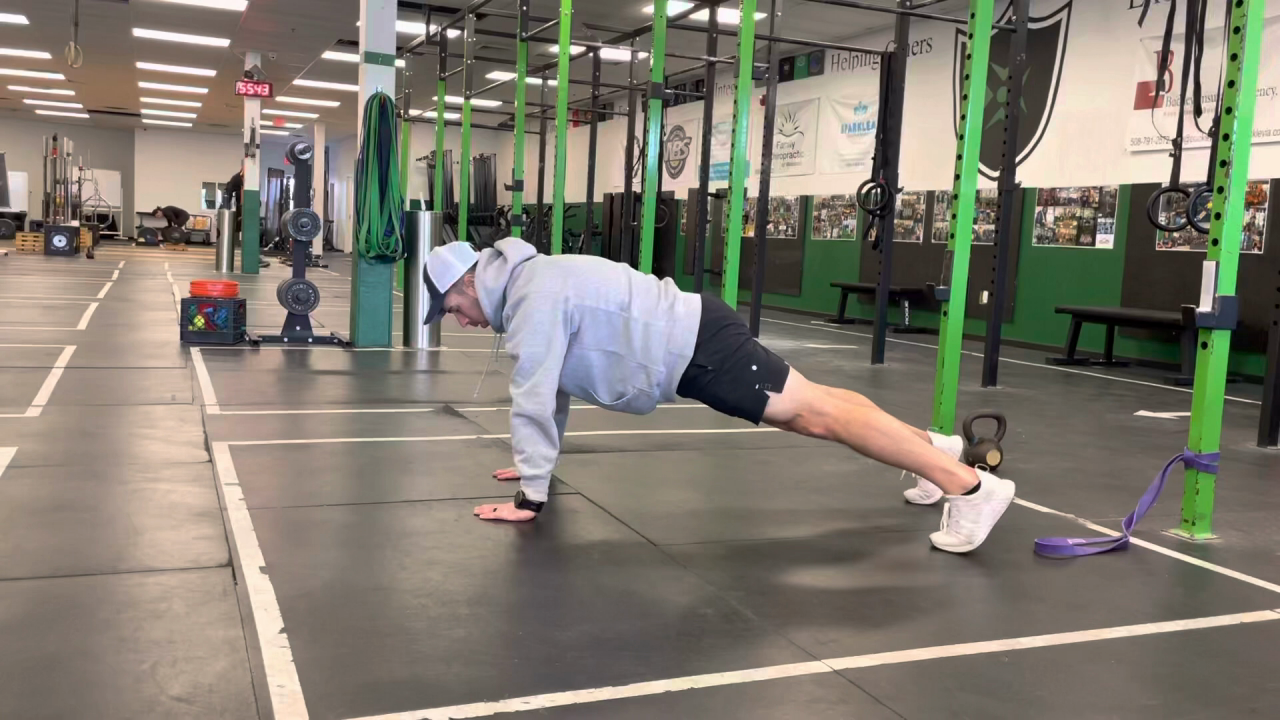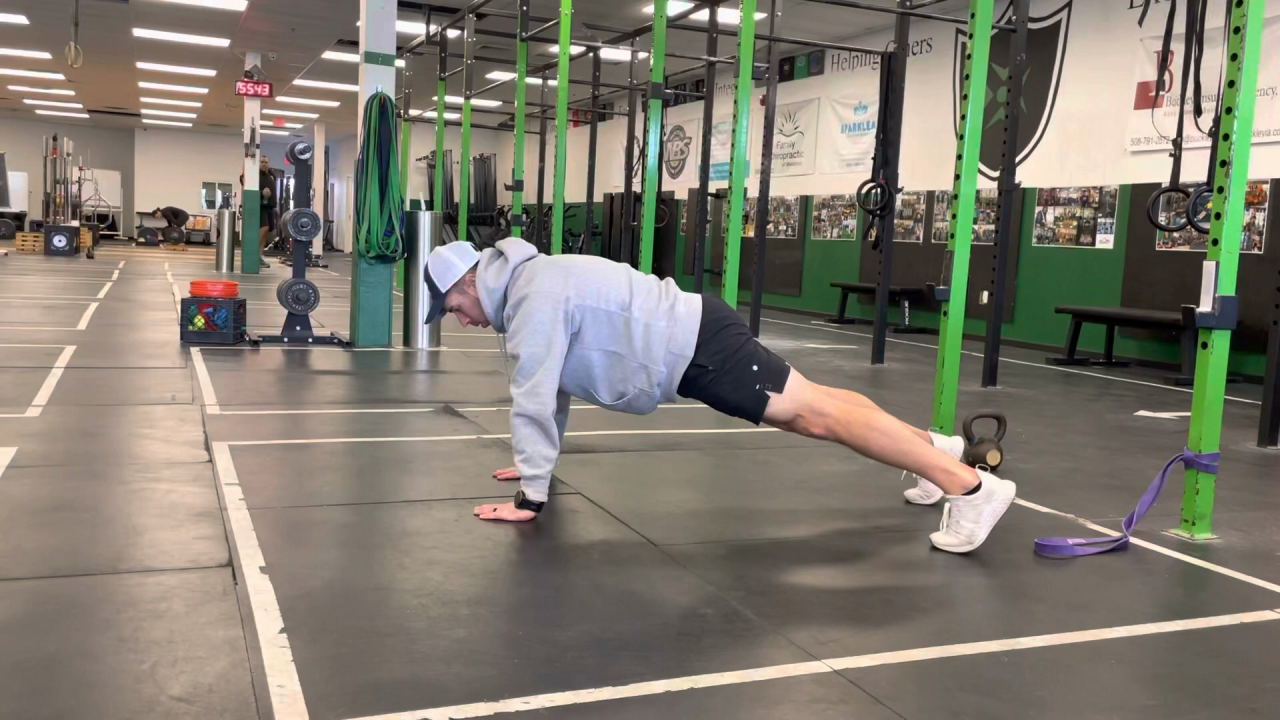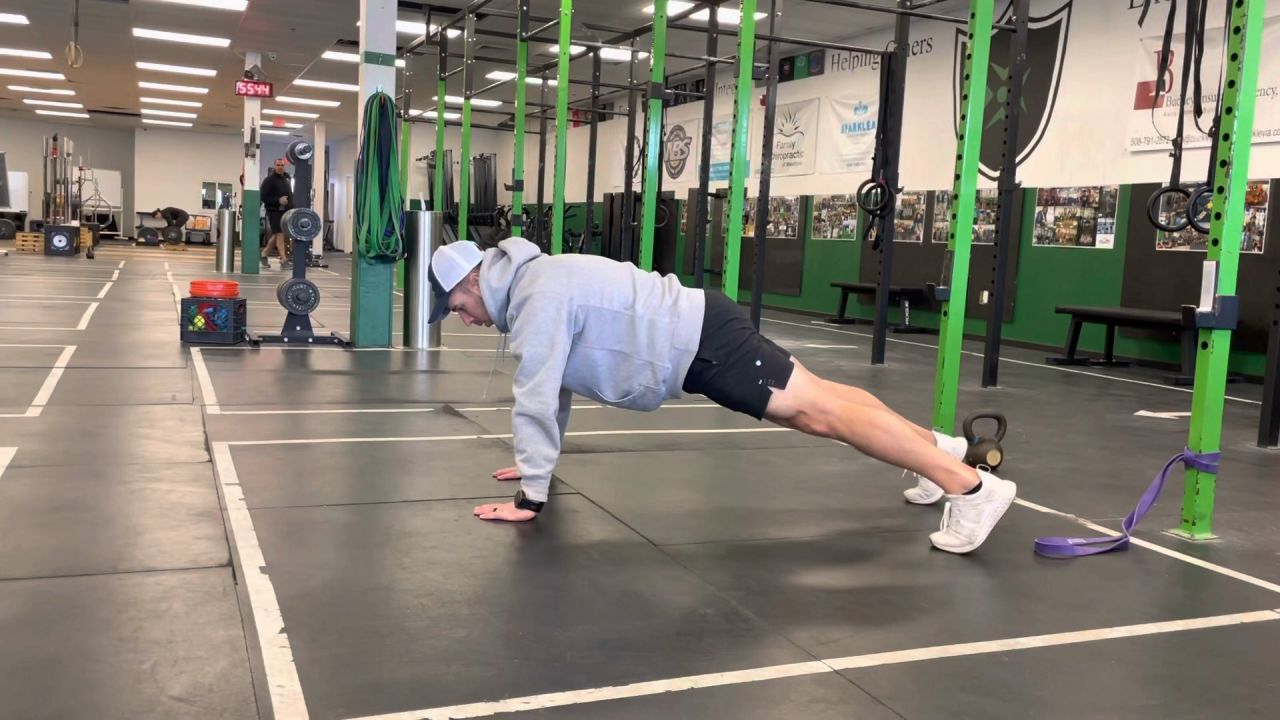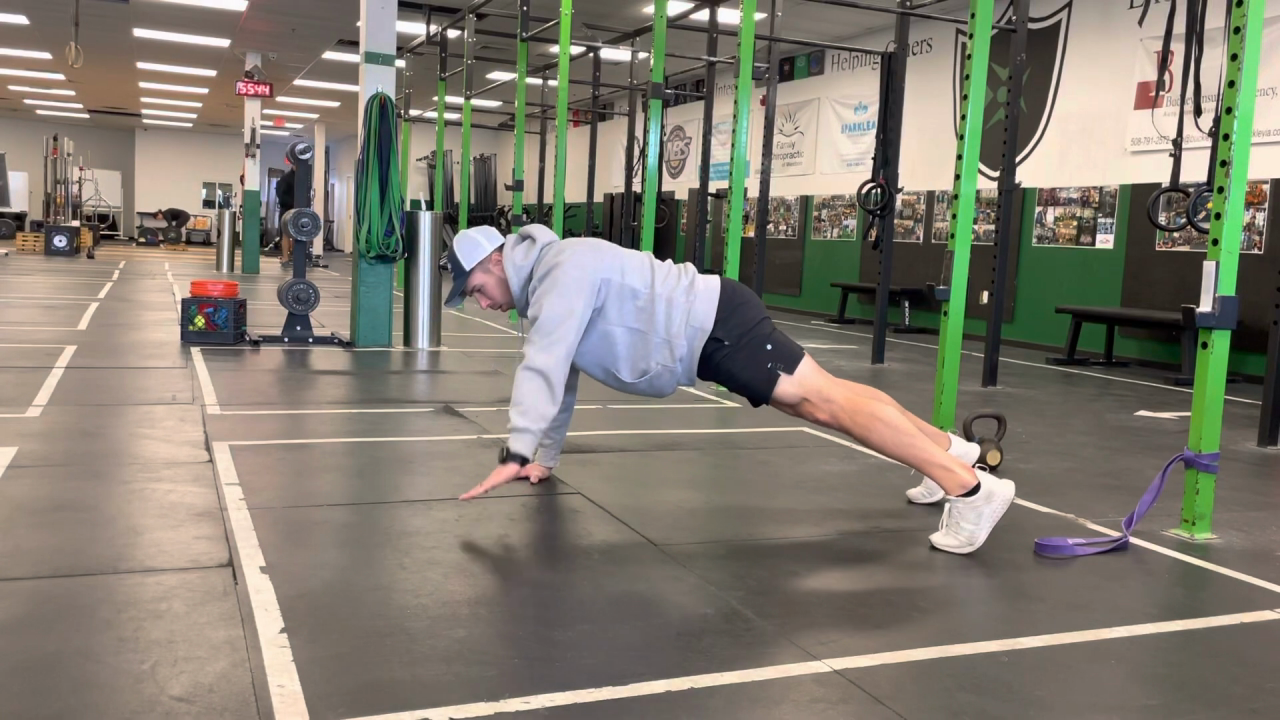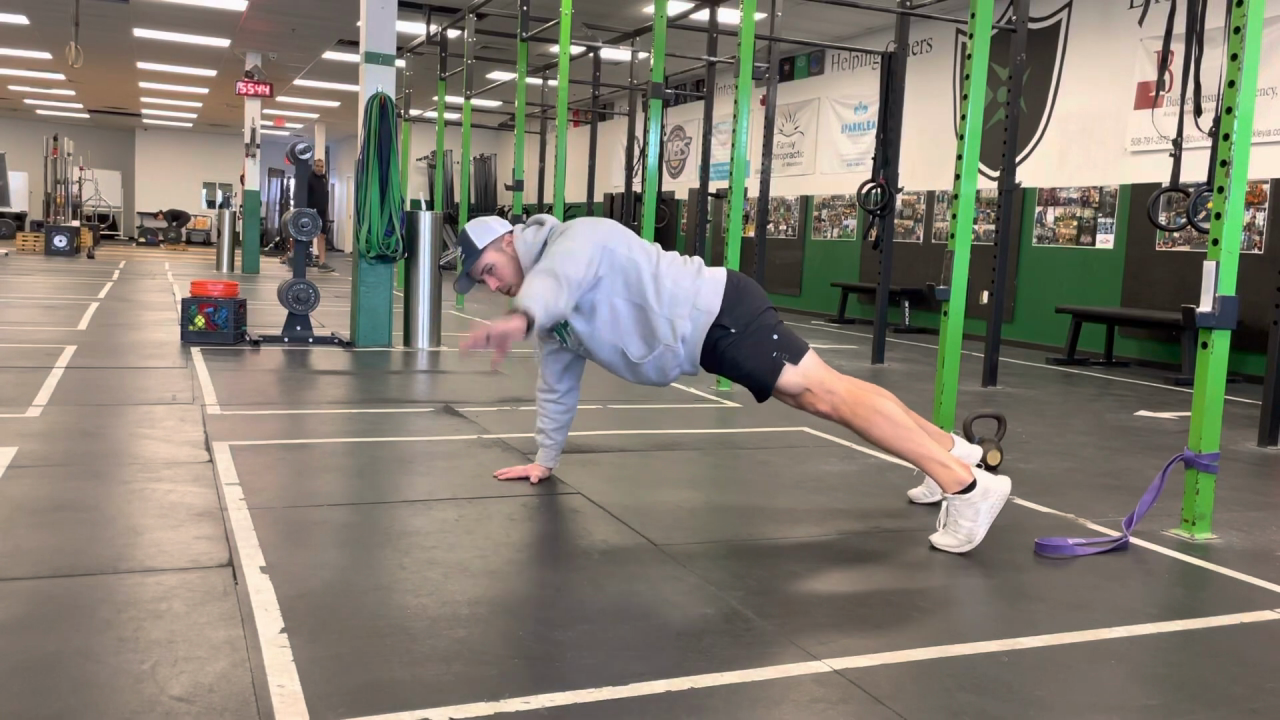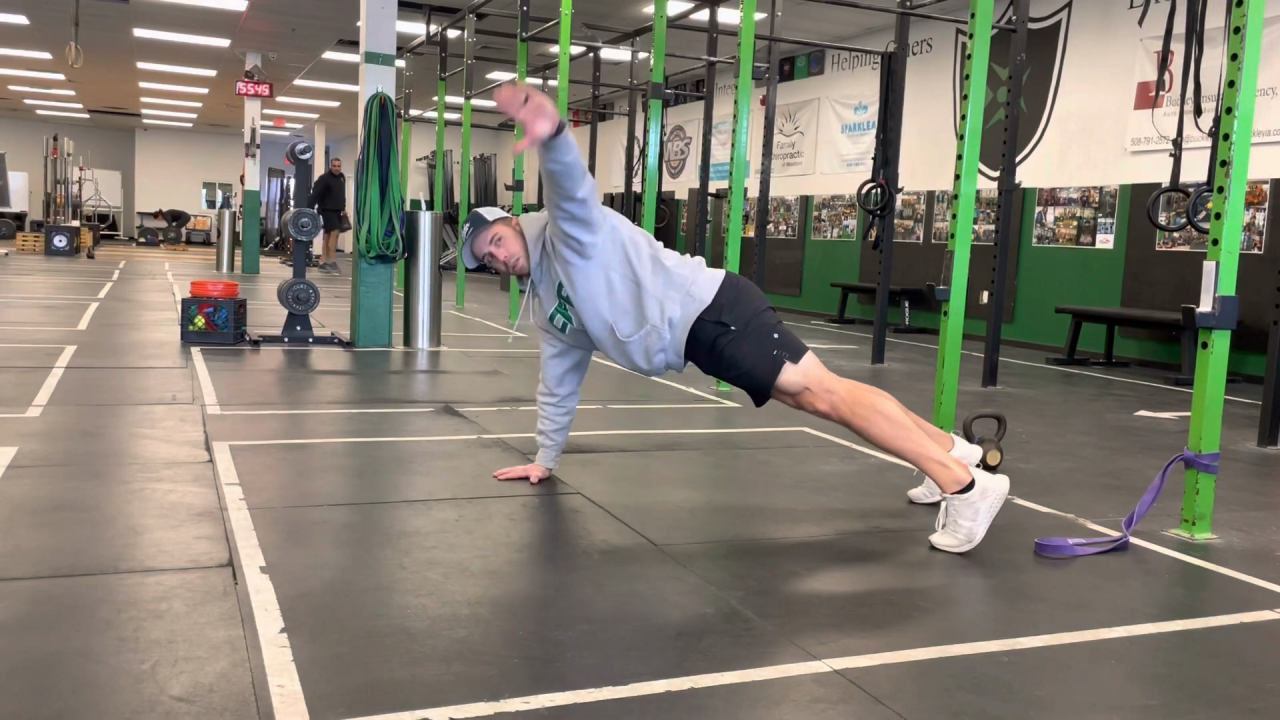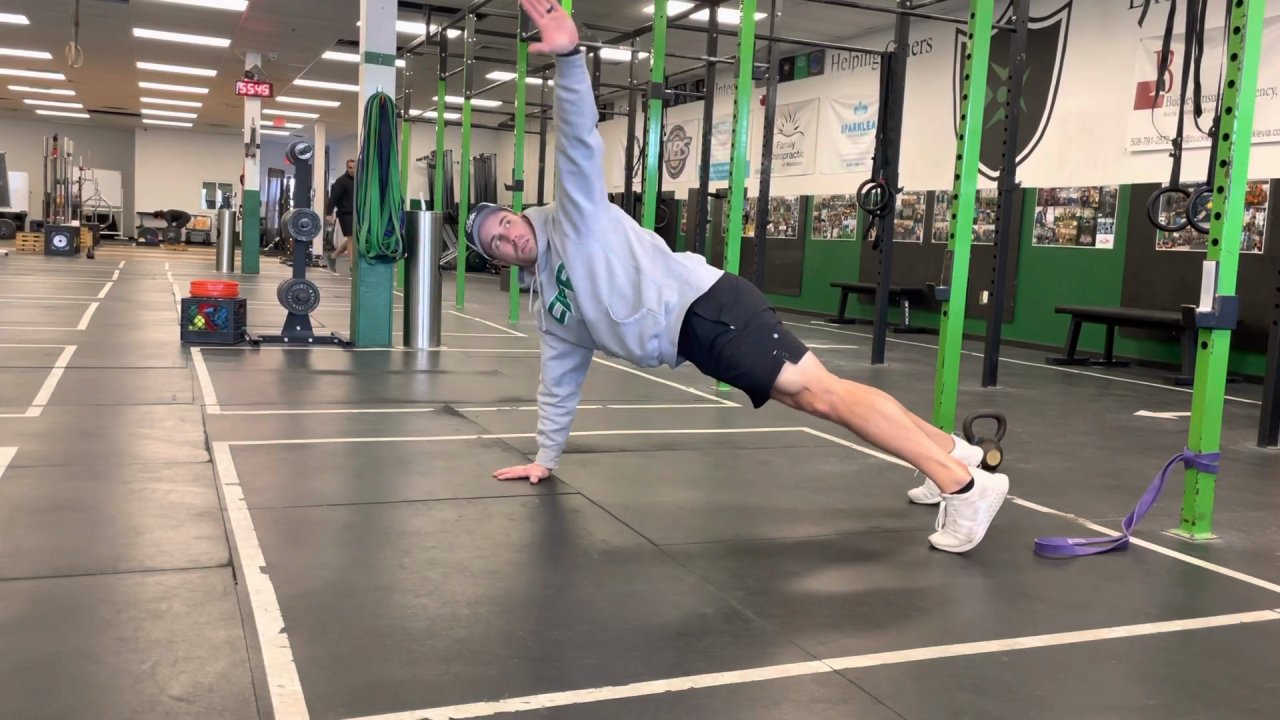
dt=0.3s
person 1, frame 1
left shoulder: (533, 295)
right shoulder: (529, 286)
left elbow: (533, 399)
right elbow: (553, 387)
left wrist: (531, 495)
right wrist: (537, 460)
left hip: (695, 347)
right hip: (690, 343)
left knee: (812, 411)
right knee: (808, 403)
left ankle: (970, 486)
right ankle: (932, 446)
person 1, frame 2
left shoulder: (532, 297)
right shoulder: (528, 286)
left elbow: (534, 399)
right elbow: (555, 386)
left wrist: (530, 496)
right wrist: (536, 461)
left hip: (695, 346)
right hip: (691, 344)
left knee: (813, 414)
right knee: (810, 399)
left ankle: (970, 488)
right ankle: (933, 446)
person 1, frame 3
left shoulder: (537, 296)
right shoulder: (533, 283)
left elbow: (535, 400)
right elbow: (554, 387)
left wrist: (529, 496)
right wrist: (536, 461)
left hip: (700, 341)
right hip: (694, 339)
left knee: (817, 411)
right knee: (815, 394)
left ankle: (970, 487)
right ankle: (936, 446)
person 1, frame 4
left shoulder: (564, 266)
right shoulder: (541, 297)
left elbow: (545, 365)
right elbow: (557, 377)
left wrist: (514, 450)
right wrist: (544, 457)
left hip: (716, 322)
right hip: (705, 336)
left knee: (822, 399)
right knee: (819, 396)
left ankle: (969, 485)
right ankle: (948, 446)
person 1, frame 5
left shoulder: (572, 240)
right shoulder: (546, 301)
left elbow: (557, 280)
right elbow: (558, 379)
left wrist: (520, 316)
right wrist: (545, 457)
left hip: (720, 313)
right hip: (706, 333)
left knee: (825, 392)
right knee: (820, 393)
left ankle: (966, 485)
right ankle: (951, 448)
person 1, frame 6
left shoulder: (564, 234)
right shoulder: (544, 301)
left elbow: (570, 186)
right elbow: (559, 381)
left wrist: (551, 136)
right wrist: (545, 456)
left hip: (711, 310)
right hip: (697, 338)
left knee: (821, 389)
right knee: (818, 394)
left ankle: (967, 485)
right ankle: (951, 454)
person 1, frame 7
left shoulder: (571, 220)
right shoulder: (550, 303)
left elbow: (579, 140)
right elbow: (560, 381)
left wrist: (568, 58)
right wrist: (545, 457)
left hip: (707, 308)
right hip: (696, 338)
left knee: (820, 392)
right knee: (814, 400)
left ankle: (963, 482)
right ankle: (951, 453)
